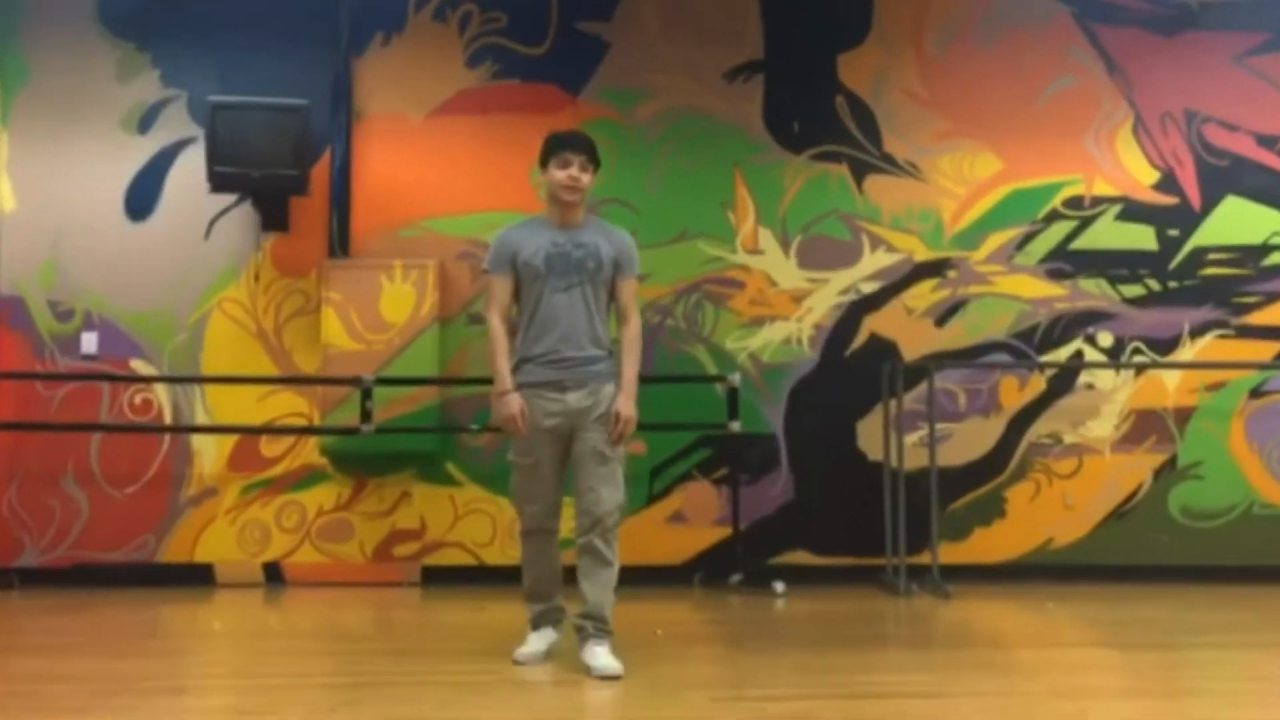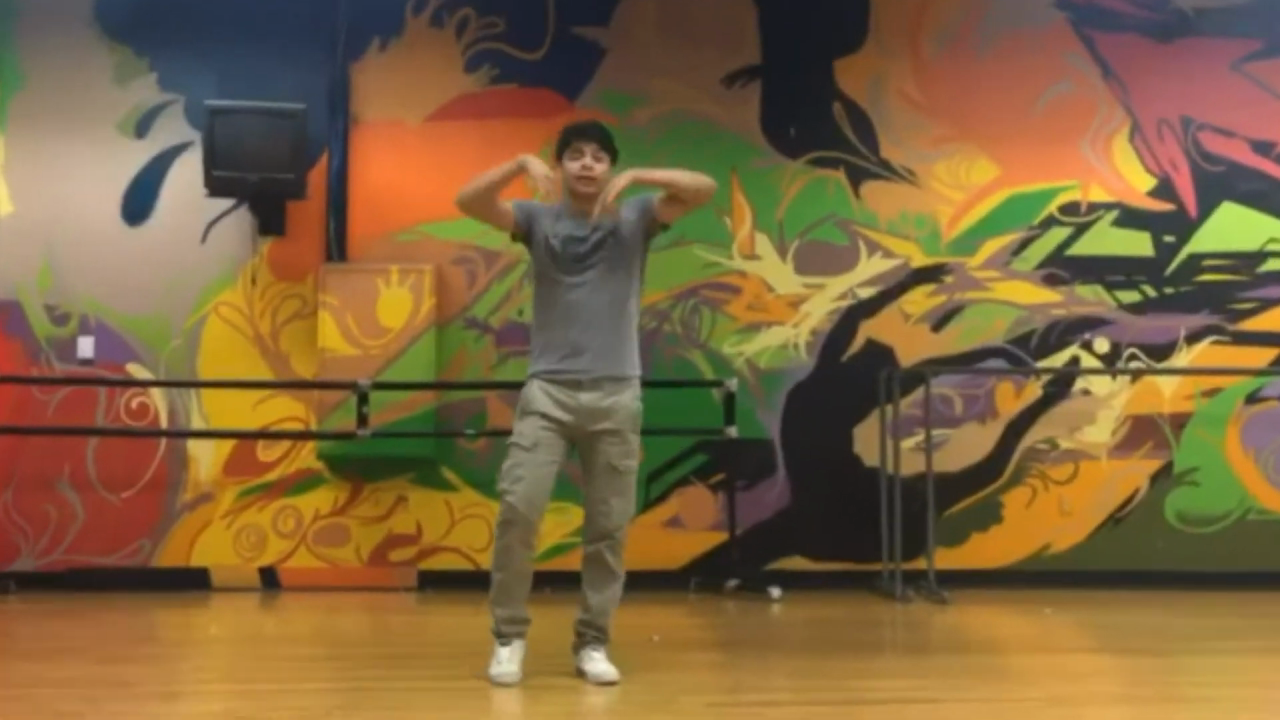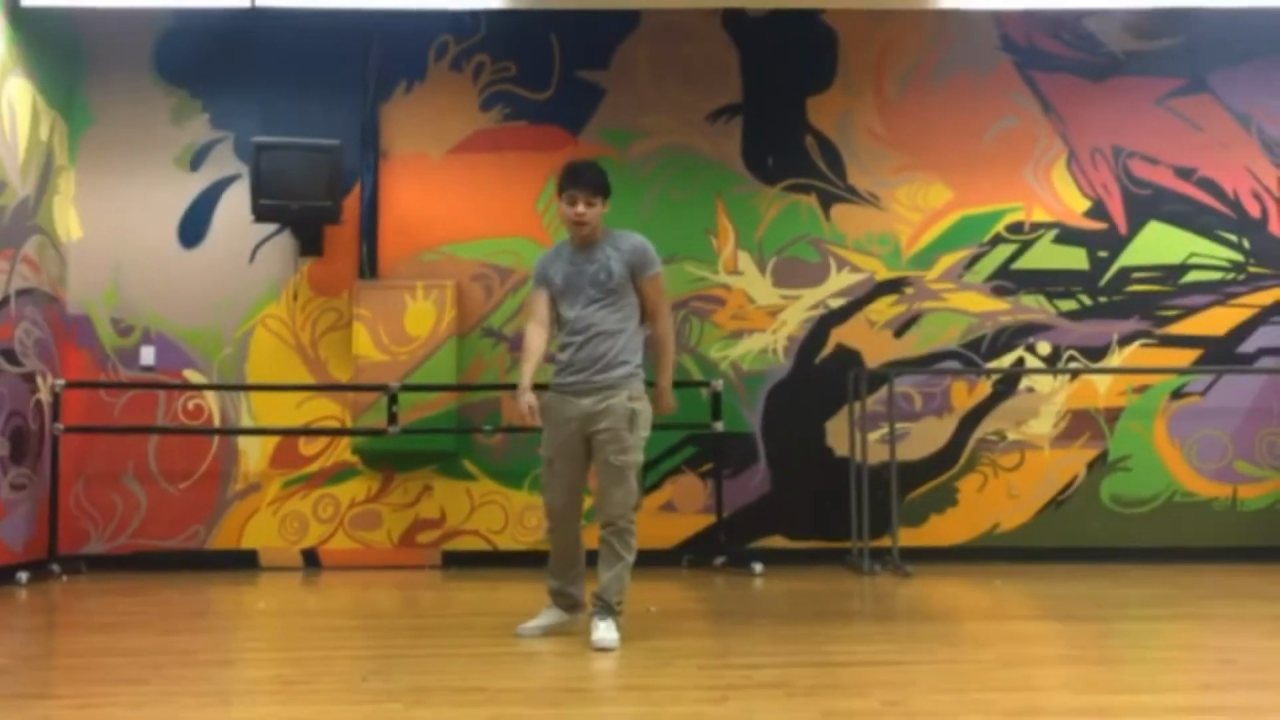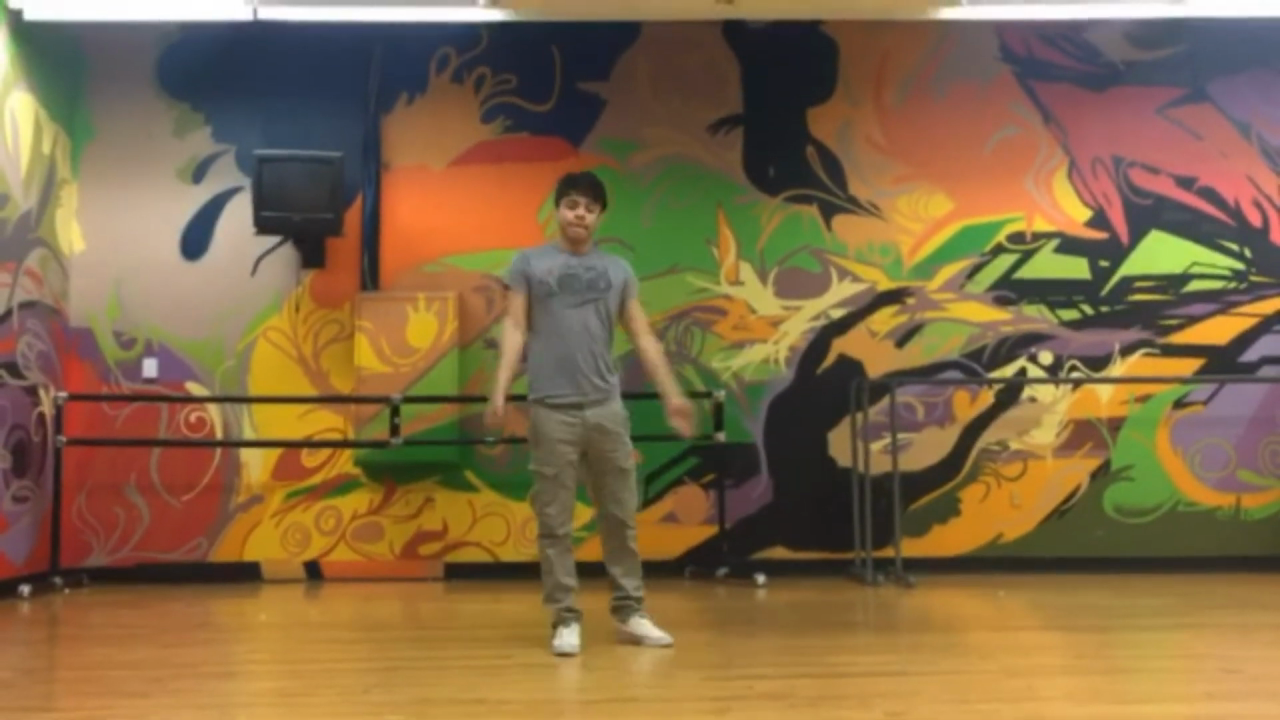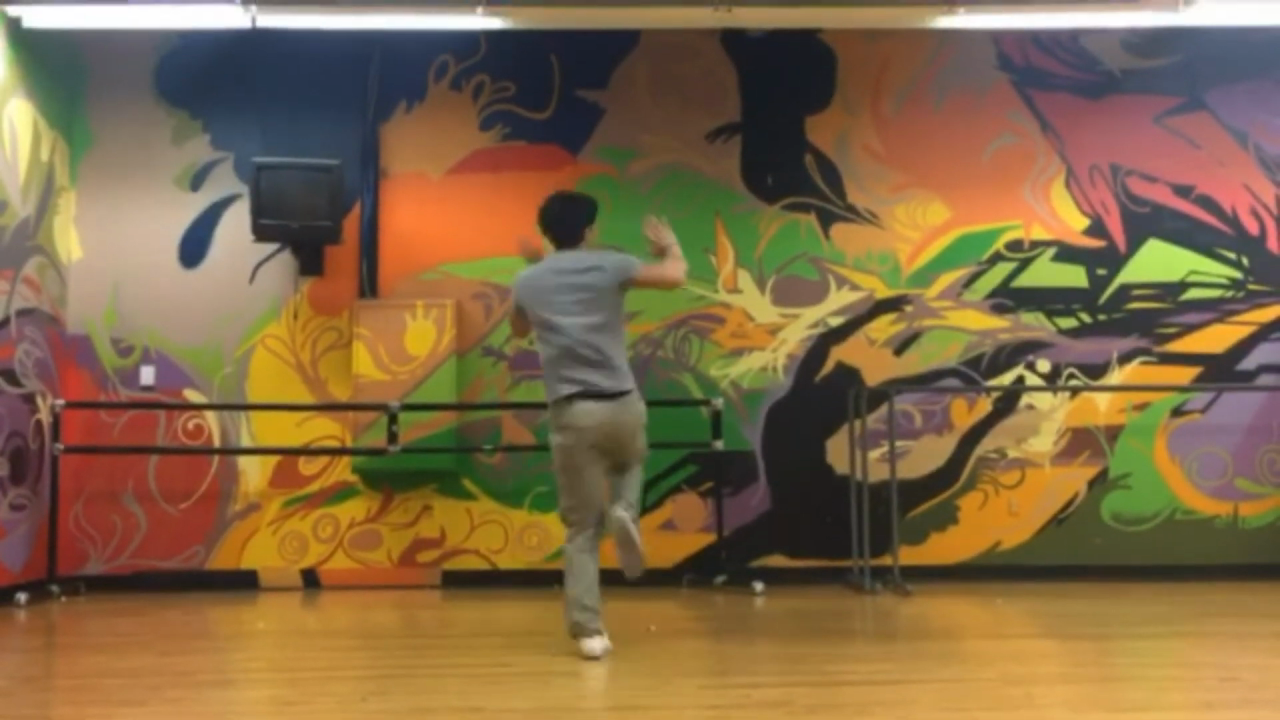
dt=1s
person 1, frame 1
left shoulder: (616, 242)
right shoulder: (512, 241)
left elbow: (630, 322)
right elbow: (496, 319)
left wrist: (628, 392)
right wrist: (505, 389)
left hip: (599, 393)
right hip: (534, 393)
left knee: (600, 515)
right knee: (537, 517)
left ankle: (595, 634)
right ankle: (546, 619)
person 1, frame 2
left shoulder: (636, 216)
right shoulder: (538, 218)
left elbow: (703, 189)
right elbow: (468, 201)
left wrist: (631, 180)
right wrist: (522, 164)
left hip: (617, 394)
right hip: (547, 390)
left knee: (609, 525)
right knee: (519, 506)
left ankle: (593, 641)
right ankle: (508, 634)
person 1, frame 3
left shoulder: (632, 248)
right shoulder: (549, 263)
left elbow: (658, 314)
right elbow: (537, 327)
left wrist: (664, 378)
right wrist: (525, 388)
left hip: (619, 395)
right hip: (563, 397)
left knee: (616, 510)
right knee: (559, 505)
left ankle: (606, 612)
right ankle: (564, 601)
person 1, frame 4
left shoulder: (618, 268)
right shoulder: (528, 263)
left elbow: (642, 335)
right elbow: (515, 330)
left wrist: (672, 392)
right wrist: (499, 390)
left hip: (607, 407)
right hip: (552, 409)
left knee: (620, 515)
right knee: (556, 521)
left ankle: (630, 613)
right ankle: (566, 620)
person 1, frame 5
left shoulder: (526, 282)
right shoulder: (608, 263)
left elbow: (519, 330)
right elbow: (676, 276)
right wrist: (667, 243)
left hip: (570, 412)
right hip: (620, 403)
left knee: (579, 525)
right knee: (626, 468)
left ankle: (588, 629)
right ankle: (624, 514)
